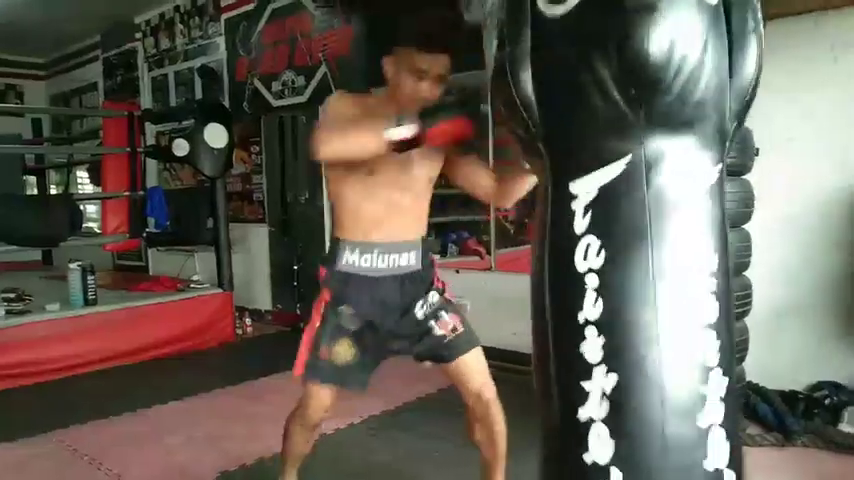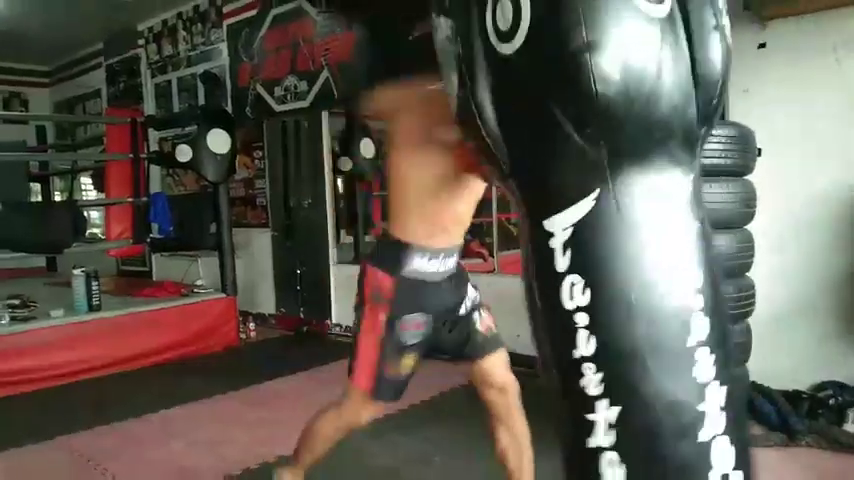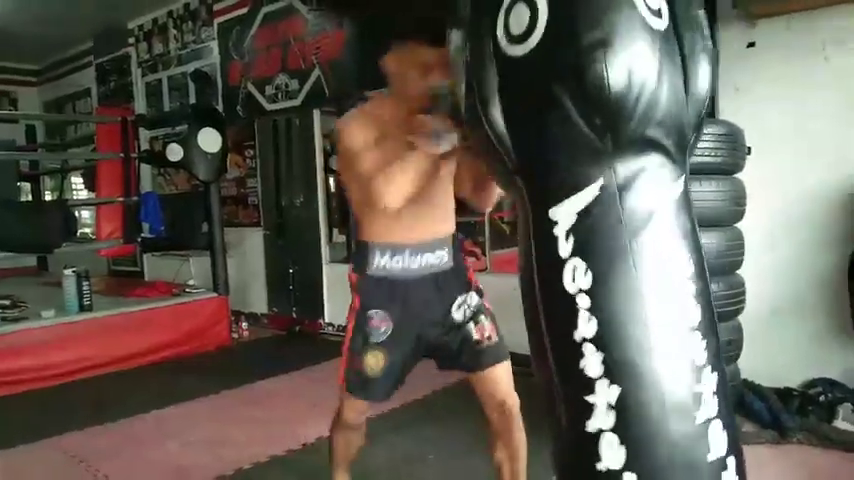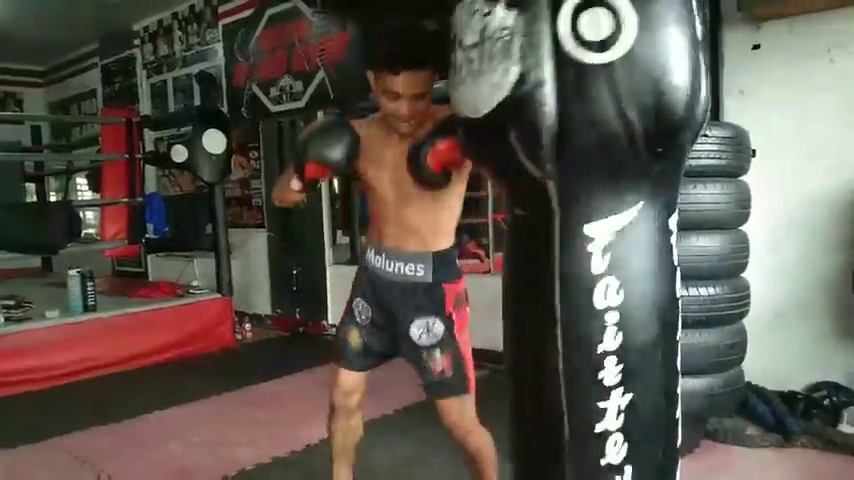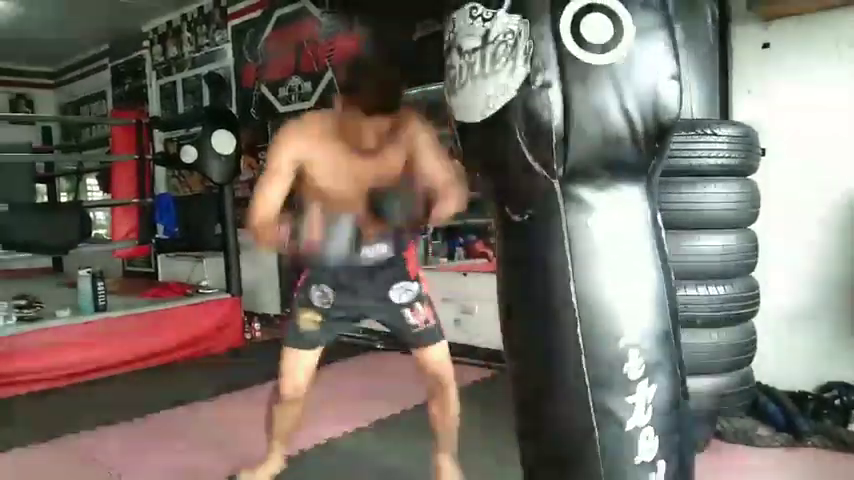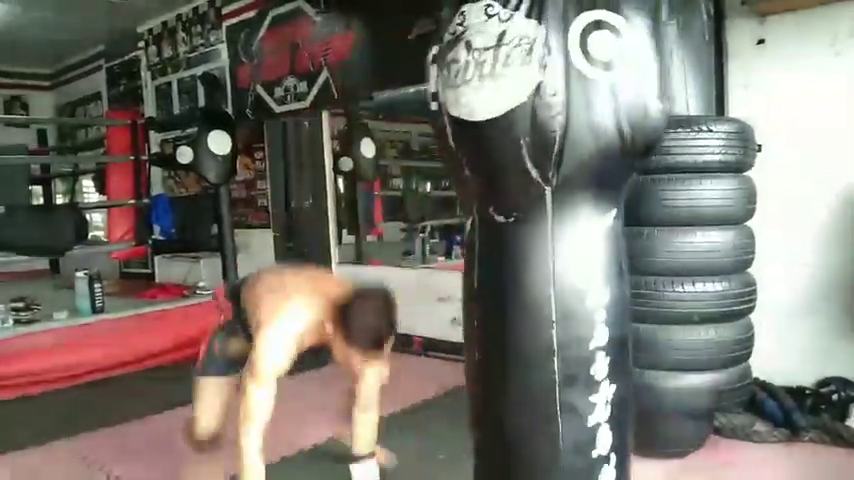
dt=0.3s
person 1, frame 1
left shoulder: (446, 134)
right shoulder: (346, 108)
left elbow: (501, 193)
right elbow: (327, 148)
right wrist: (413, 127)
left hip: (414, 277)
right hip: (352, 278)
left knee: (482, 392)
right knee: (314, 407)
person 1, frame 2
right shoulder: (423, 108)
right elbow: (381, 101)
left hip: (448, 274)
right hip: (402, 277)
left knee: (504, 390)
right knee: (359, 407)
person 1, frame 3
left shoulder: (448, 120)
right shoulder: (357, 126)
left elbow: (483, 199)
right elbow: (387, 195)
right wrist: (439, 133)
left hip: (446, 275)
right hip: (383, 283)
left knee: (503, 403)
right knee: (352, 413)
person 1, frame 4
left shoulder: (455, 126)
right shoulder: (358, 136)
right elbow: (282, 196)
right wrist: (305, 171)
left hip: (432, 284)
right hip: (376, 278)
left knee: (459, 421)
right knee: (344, 397)
person 1, frame 5
left shoulder: (410, 131)
right shoulder: (299, 137)
left elbow: (453, 191)
right elbow: (258, 224)
left wrist: (428, 211)
left hip: (389, 264)
right hip: (329, 269)
left knee: (440, 372)
right knee: (290, 386)
person 1, frame 6
left shoulder: (372, 325)
right shoulder: (283, 326)
left elbow: (368, 405)
right elbow: (250, 437)
right hip: (247, 320)
right knee: (204, 430)
